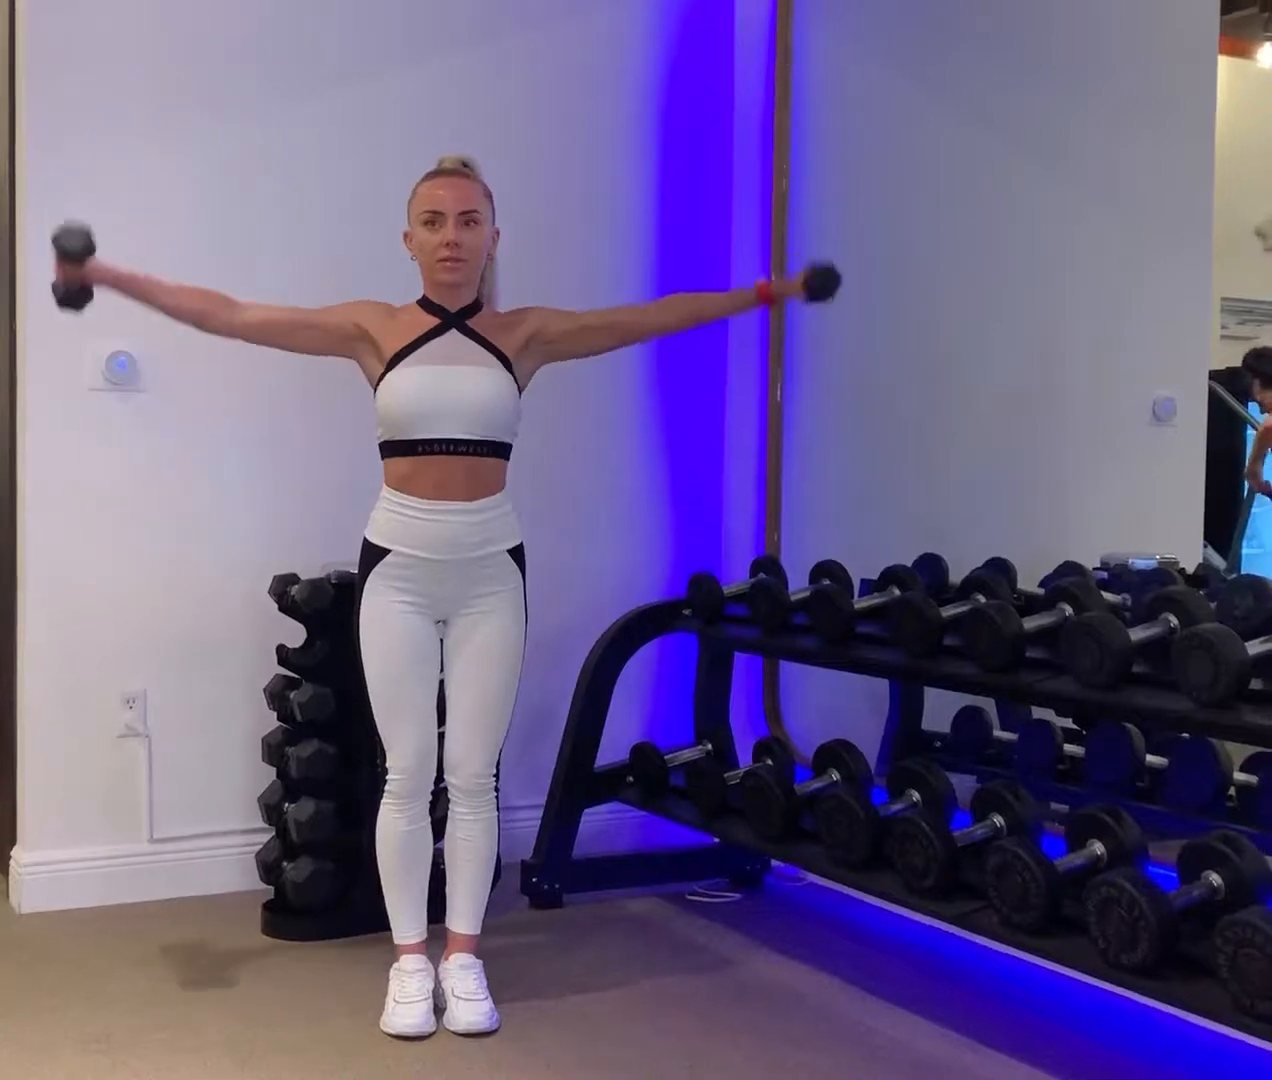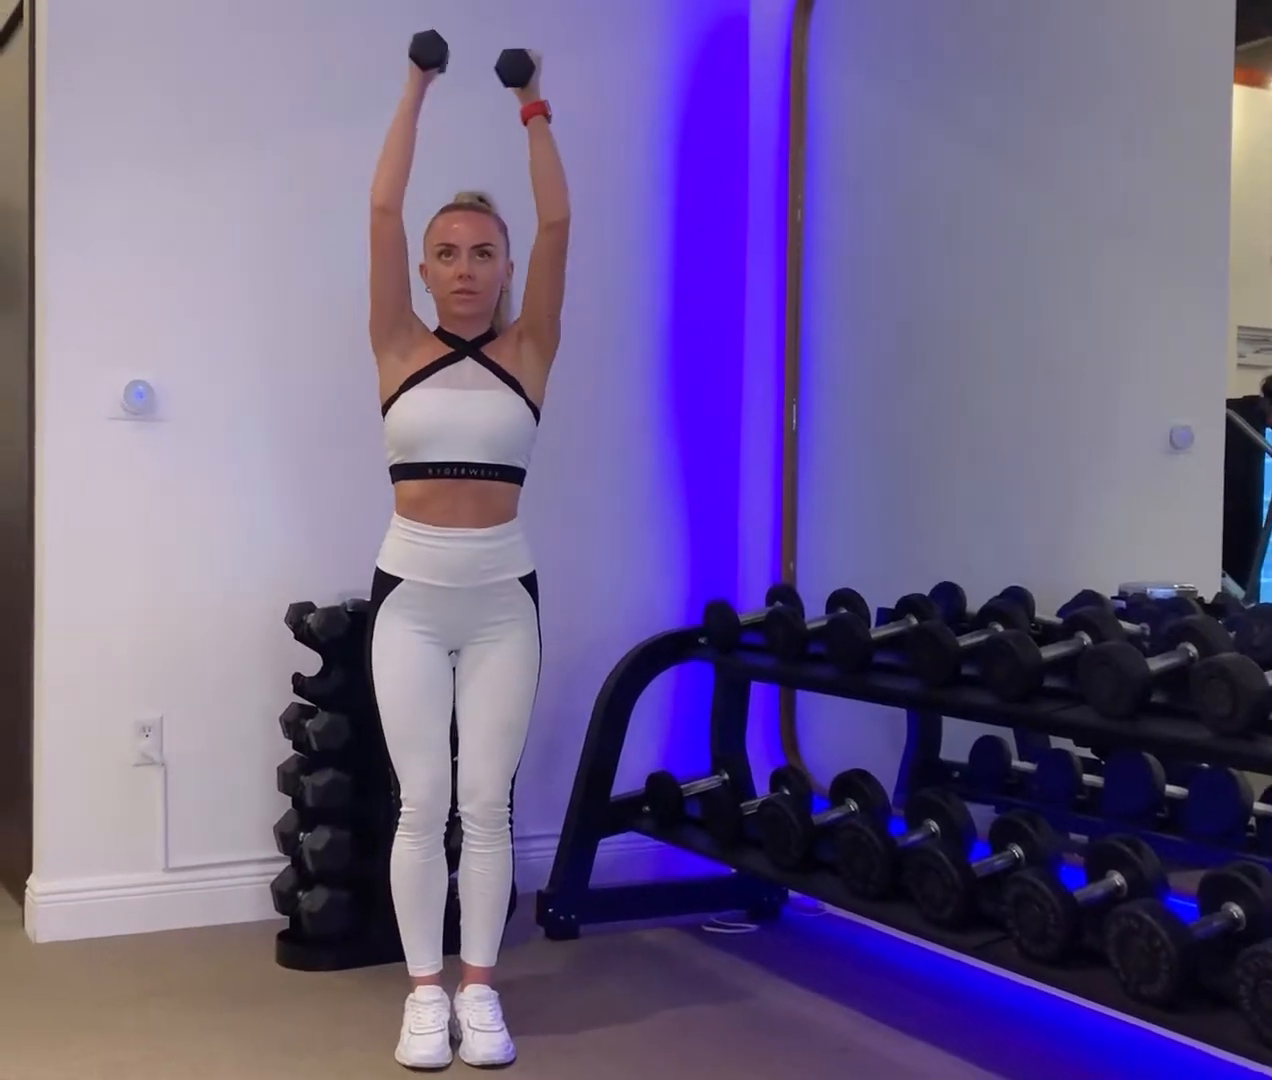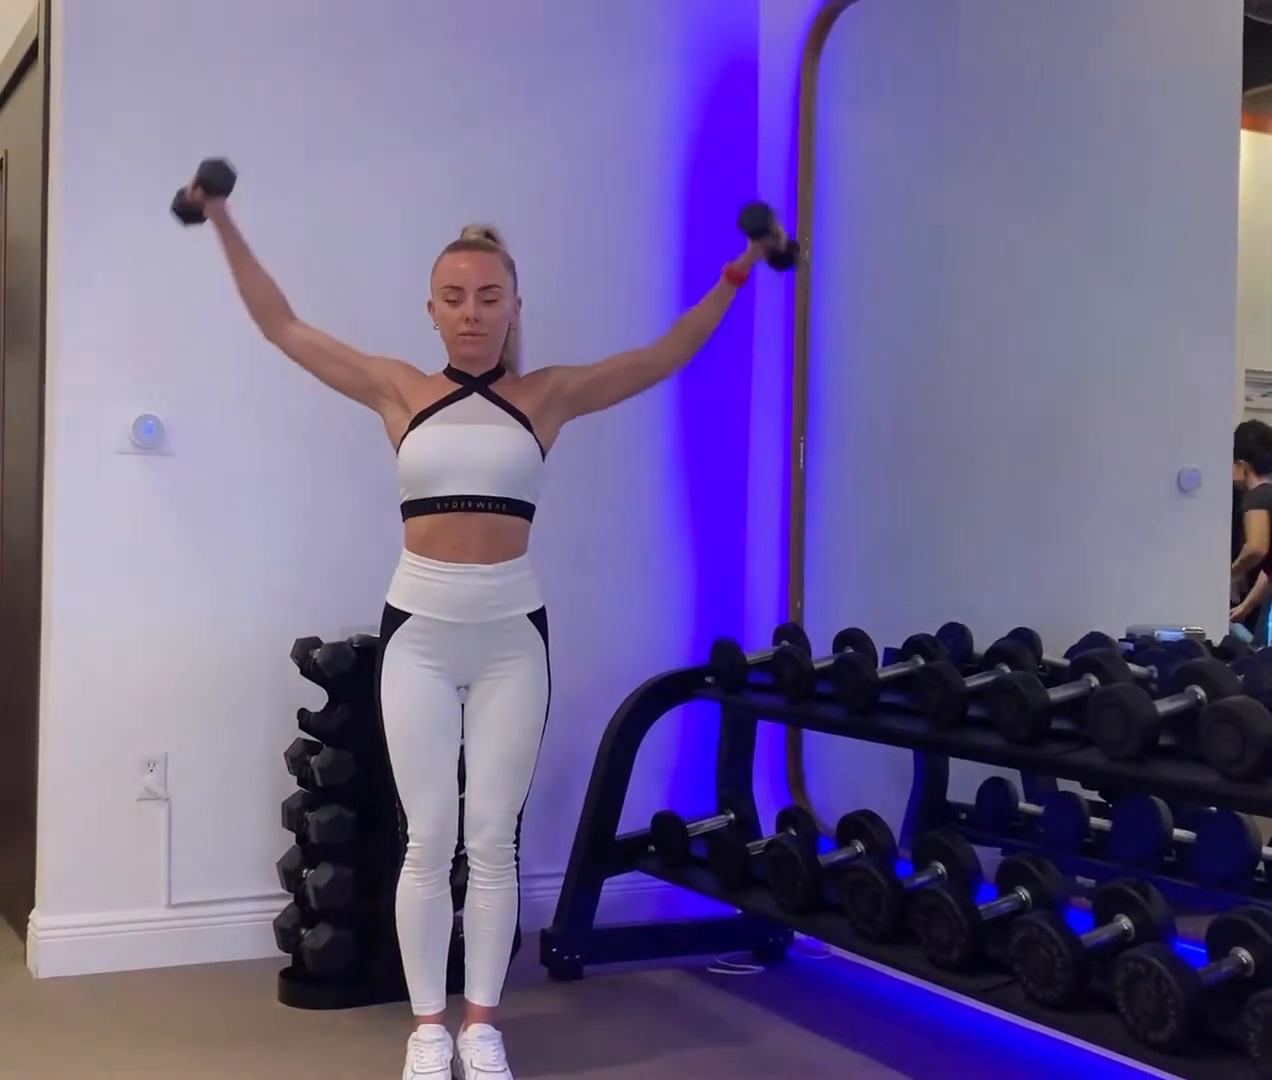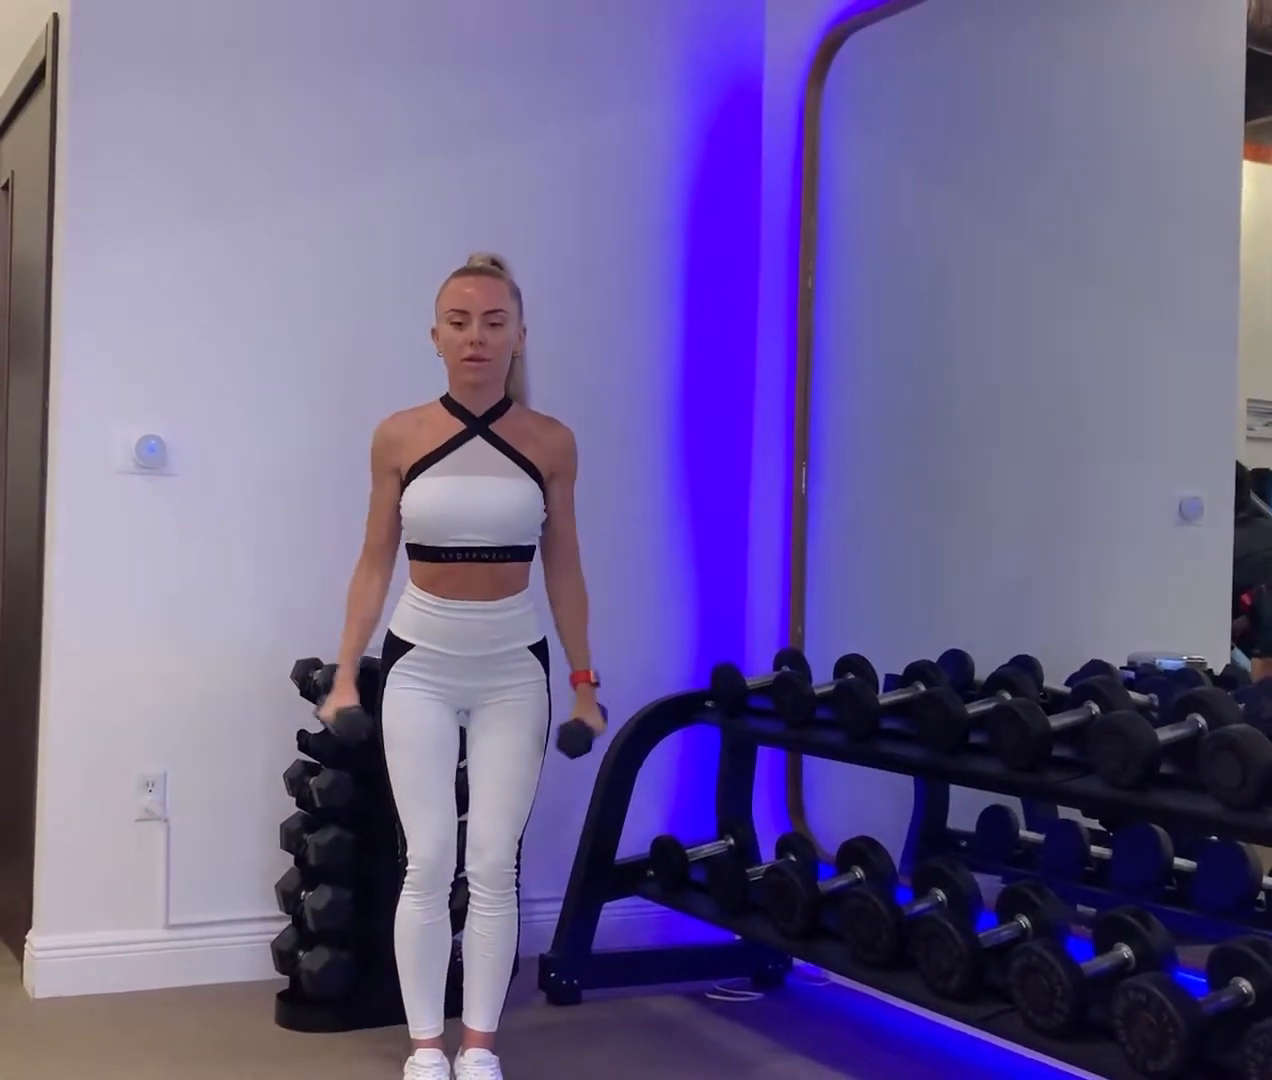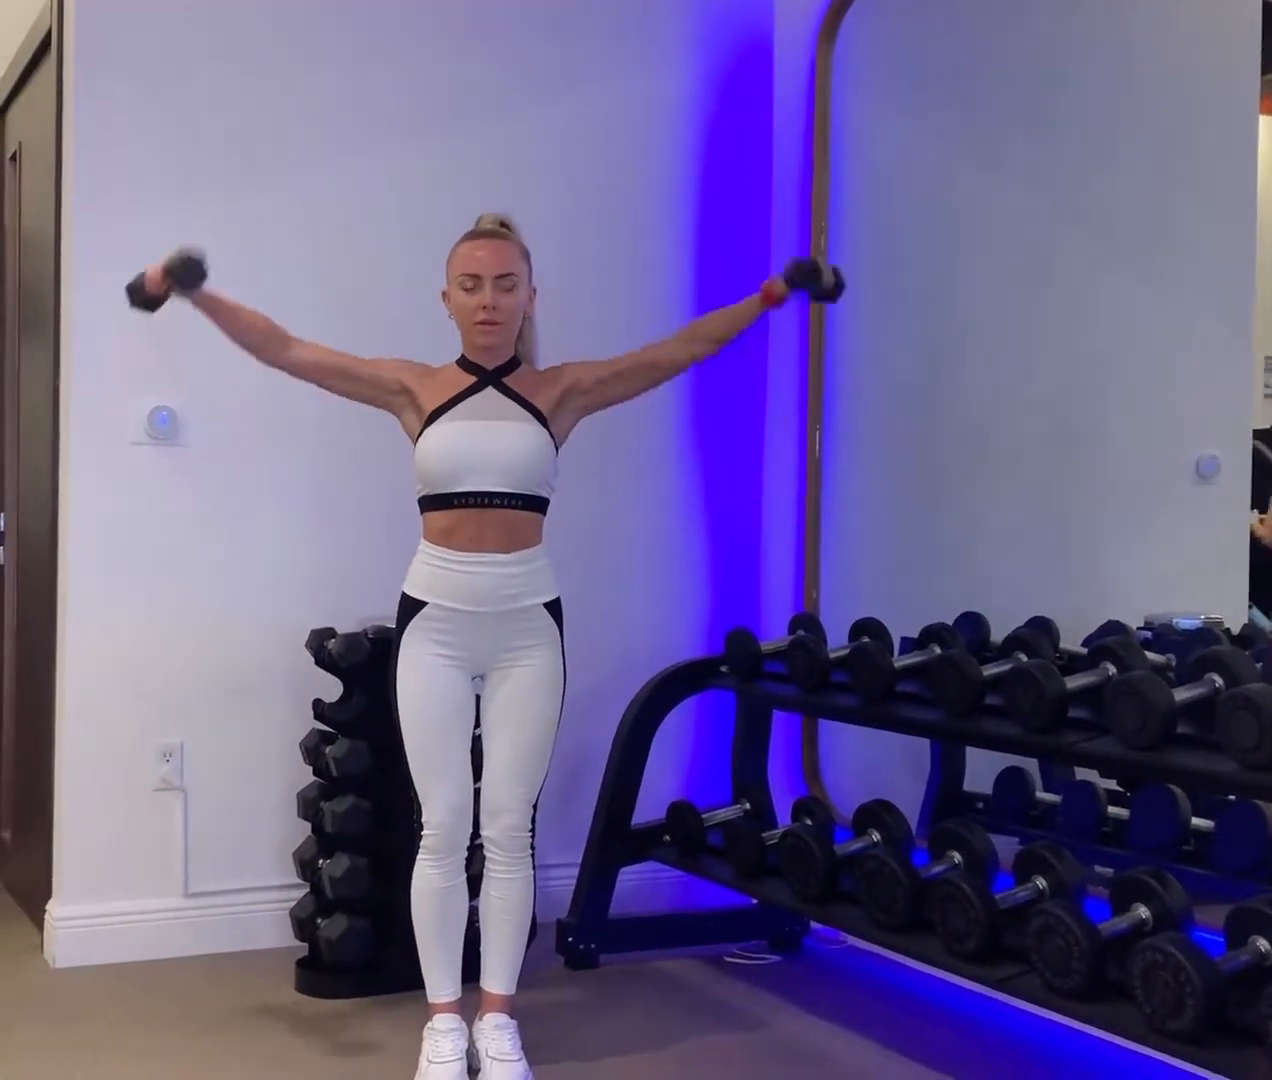
dt=1s
person 1, frame 1
left shoulder: (525, 332)
right shoulder: (374, 327)
left elbow: (652, 319)
right elbow: (235, 318)
left wrist: (769, 294)
right wrist: (111, 278)
left hip: (489, 568)
right hip: (398, 564)
left knee: (472, 773)
right knee: (407, 771)
left ankle: (462, 954)
right ankle: (409, 955)
person 1, frame 2
left shoulder: (528, 355)
right shoulder: (399, 349)
left elbow: (556, 222)
right elbow: (383, 212)
left wrist: (533, 106)
right wrist: (415, 88)
left hip: (502, 597)
right hip: (410, 594)
left knee: (487, 803)
right knee: (422, 803)
left ankle: (479, 988)
right ankle: (425, 988)
person 1, frame 3
left shoulder: (544, 395)
right shoulder: (399, 389)
left elbow: (669, 355)
right elbow: (282, 327)
left wrist: (737, 272)
right wrist: (223, 221)
left hip: (511, 634)
right hip: (419, 631)
left knee: (493, 840)
right knee: (428, 839)
person 1, frame 4
left shoulder: (552, 442)
right shoulder: (399, 436)
left elbow: (563, 570)
right elbow: (373, 565)
left wrist: (584, 681)
right wrist: (343, 675)
left hip: (513, 669)
right hip: (420, 664)
left knee: (494, 866)
right knee: (428, 863)
person 1, frame 5
left shoulder: (561, 389)
right shoulder: (413, 387)
left elbow: (682, 350)
right elbow: (286, 351)
left wrist: (775, 295)
right wrist: (195, 294)
left hip: (527, 625)
right hip: (435, 622)
left knee: (509, 830)
right knee: (444, 828)
